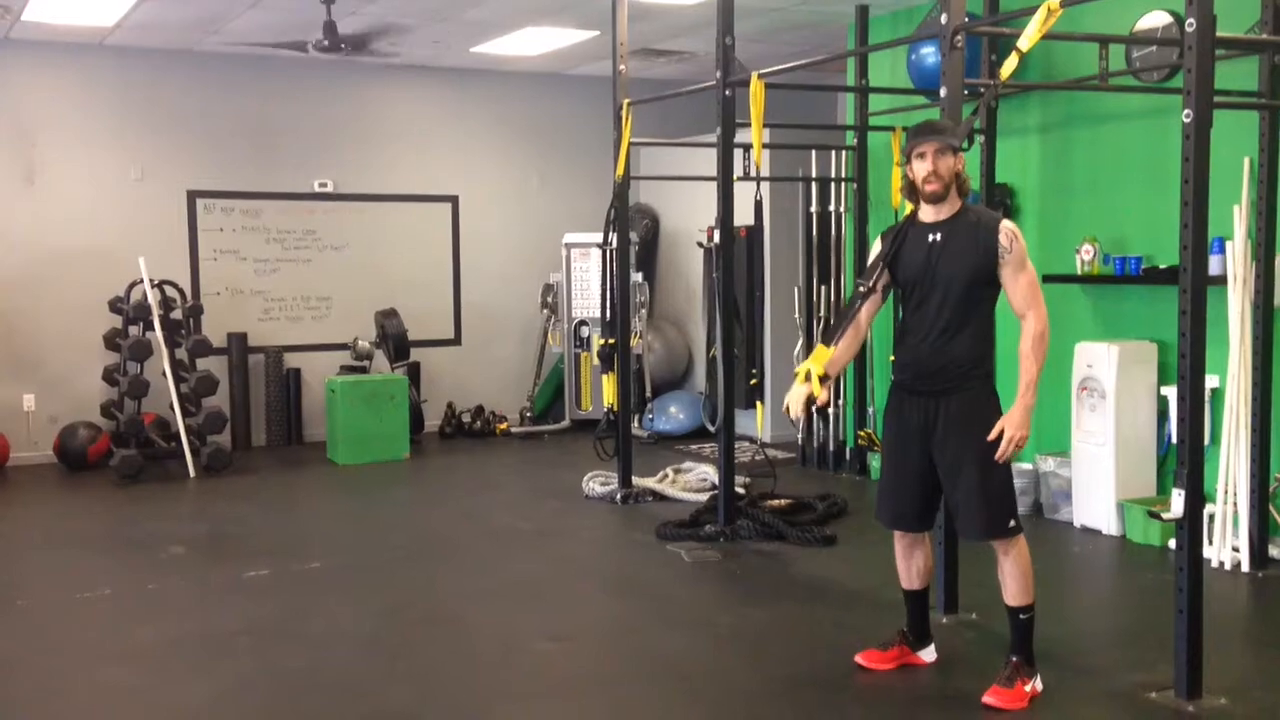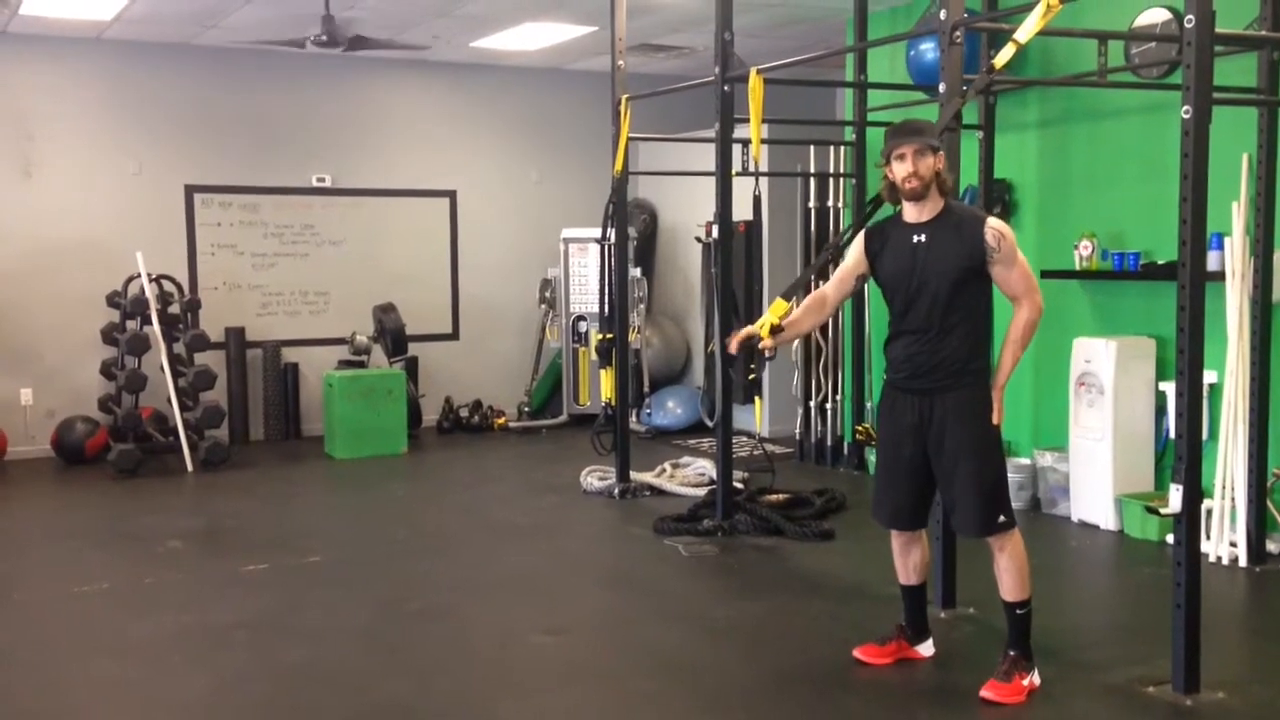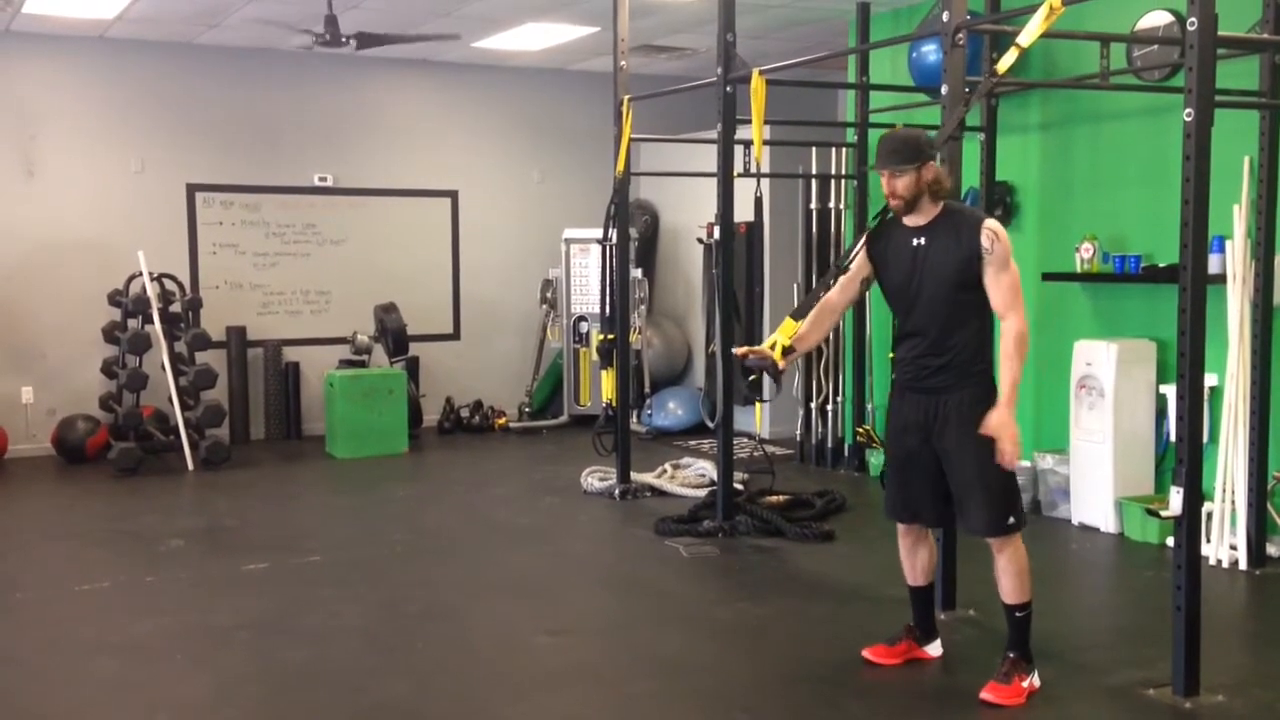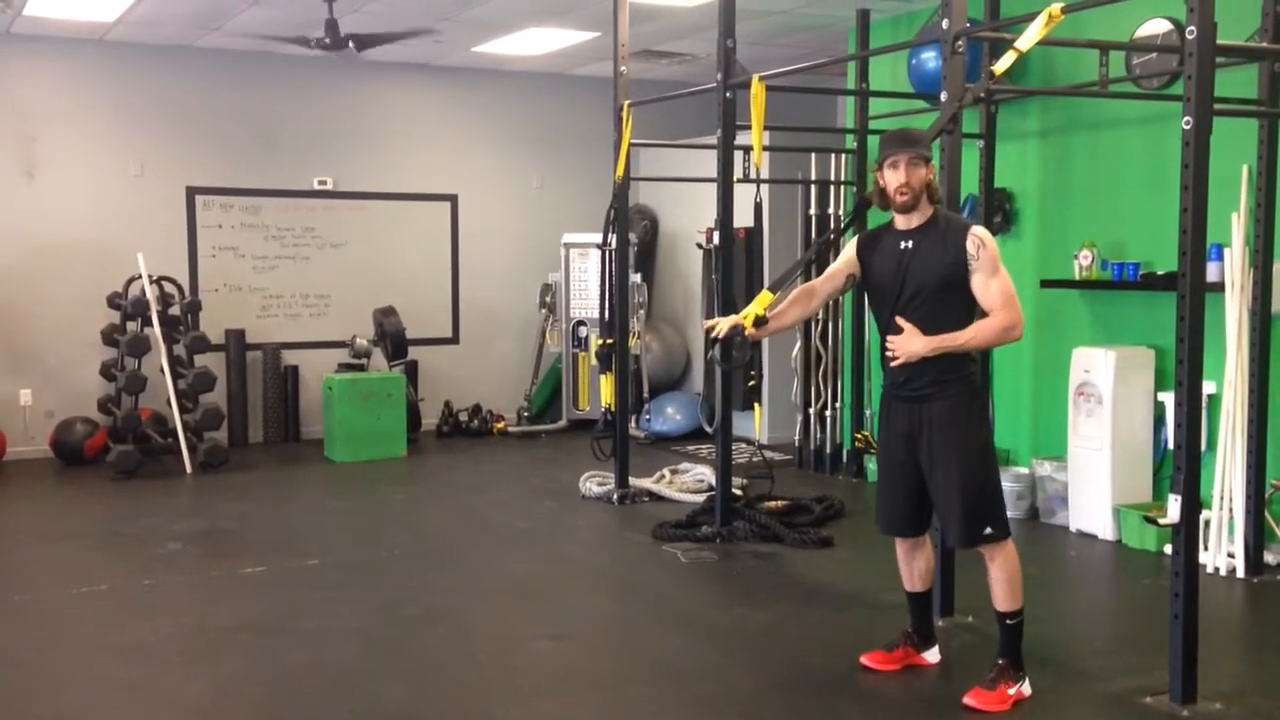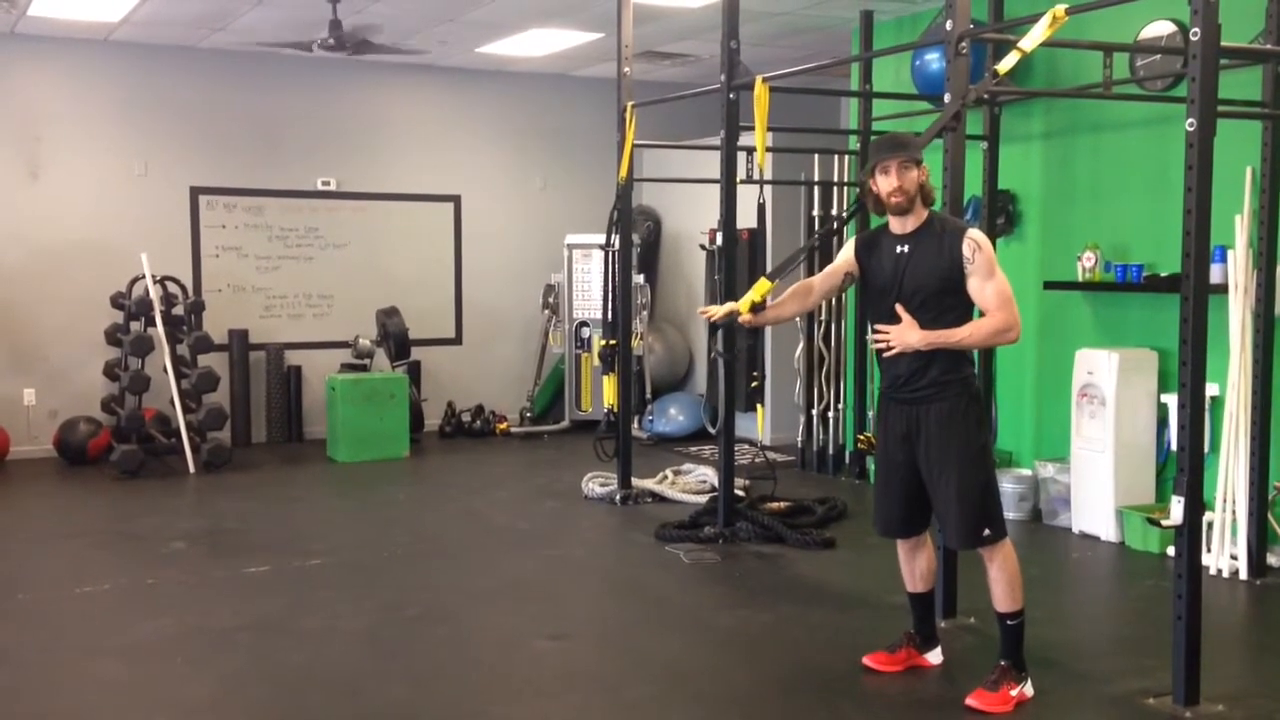
dt=1s
person 1, frame 1
left shoulder: (996, 233)
right shoulder: (894, 240)
left elbow: (1033, 316)
right elbow: (860, 315)
left wrist: (1024, 403)
right wrist: (817, 376)
left hip: (969, 403)
right hip: (907, 401)
left knee: (1002, 531)
right knee: (906, 525)
left ankle: (1023, 663)
right ankle: (917, 639)
person 1, frame 2
left shoulder: (982, 231)
right shoulder: (875, 239)
left elbow: (1029, 302)
right elbow: (828, 295)
left wrist: (997, 383)
right wrist: (774, 332)
left hip: (963, 400)
right hip: (900, 398)
left knee: (996, 527)
right knee: (902, 521)
left ankle: (1020, 658)
right ankle: (915, 633)
person 1, frame 3
left shoulder: (980, 233)
right shoulder: (879, 240)
left elbow: (1013, 318)
right elbow: (836, 302)
left wrist: (1006, 405)
right wrist: (784, 350)
left hip: (968, 400)
right hip: (909, 399)
left knee: (999, 529)
right knee: (910, 521)
left ankle: (1020, 660)
right ankle: (923, 633)
person 1, frame 4
left shoulder: (968, 239)
right shoulder: (868, 247)
left elbow: (1009, 323)
right elbow: (815, 293)
left wrist: (930, 345)
right wrist: (754, 326)
left hip: (954, 405)
right hip: (899, 405)
left knee: (989, 536)
right knee: (906, 528)
left ankle: (1012, 668)
right ankle: (921, 640)
person 1, frame 5
left shoulder: (962, 241)
right shoulder: (864, 248)
left elbow: (1007, 324)
right elbow: (812, 290)
left wrist: (925, 338)
right wrist: (752, 314)
left hip: (951, 406)
right hip: (896, 406)
left knee: (986, 534)
right knee: (906, 527)
left ankle: (1014, 668)
right ankle: (923, 640)
